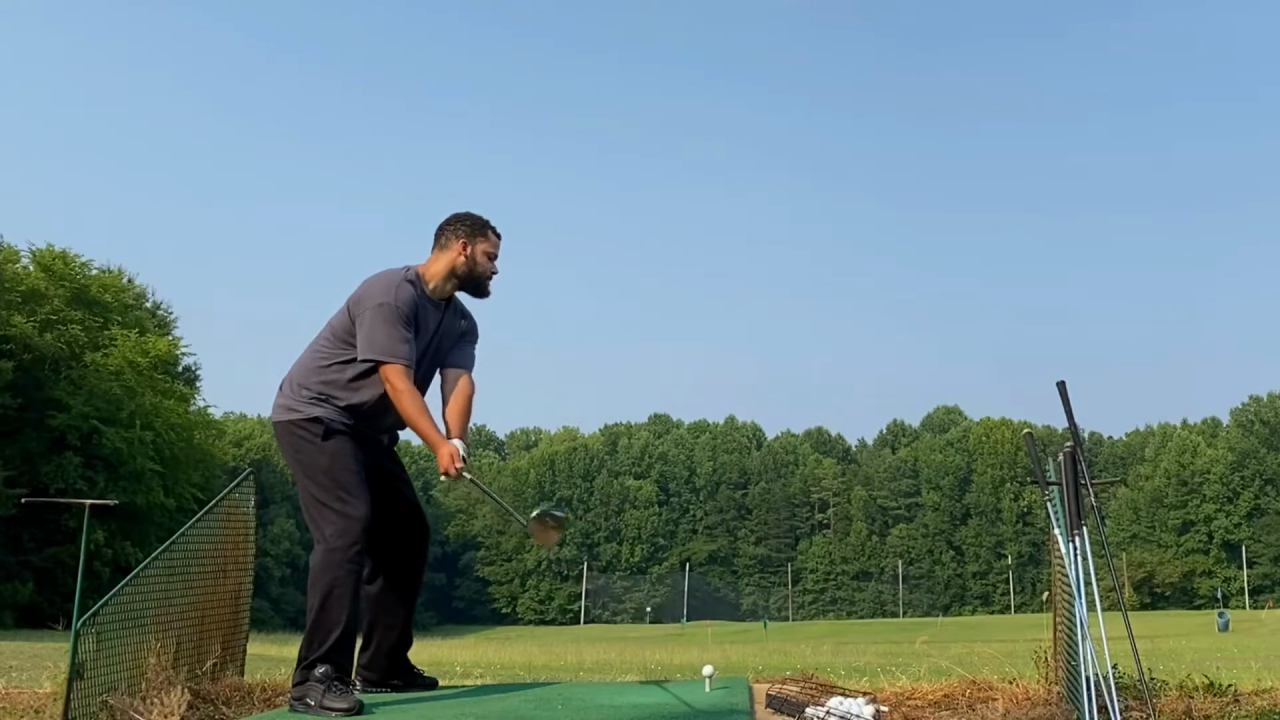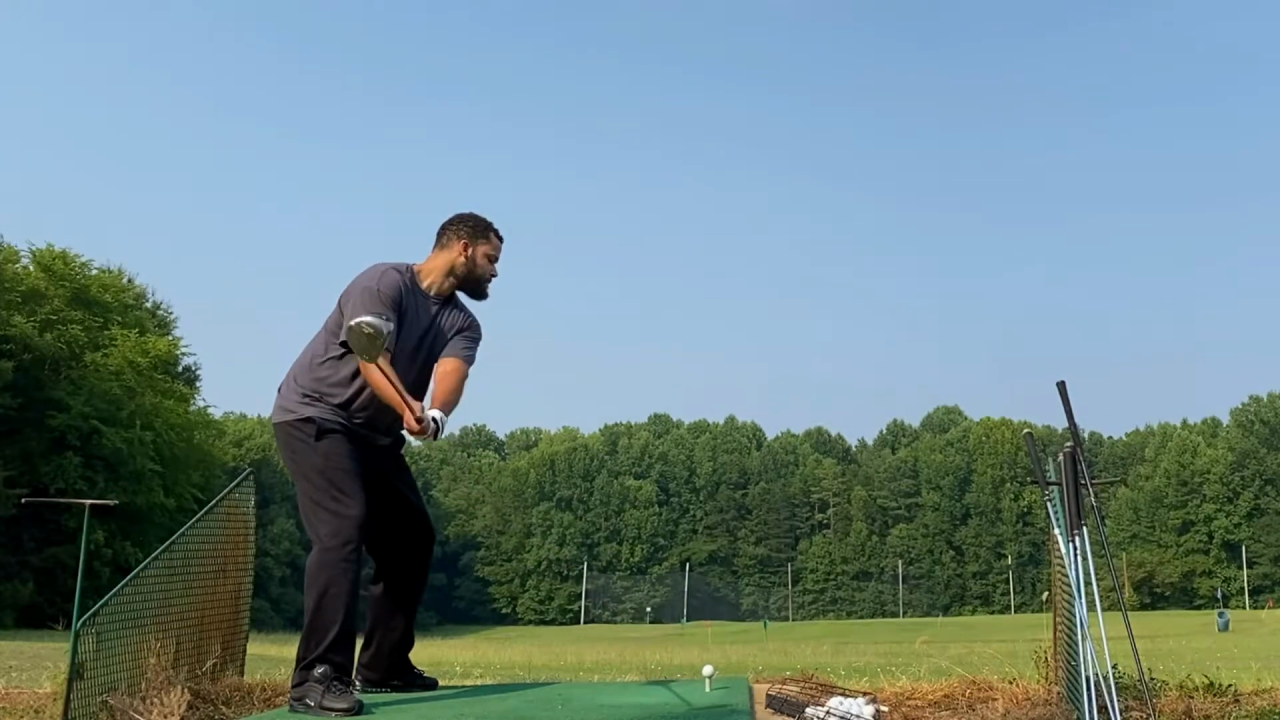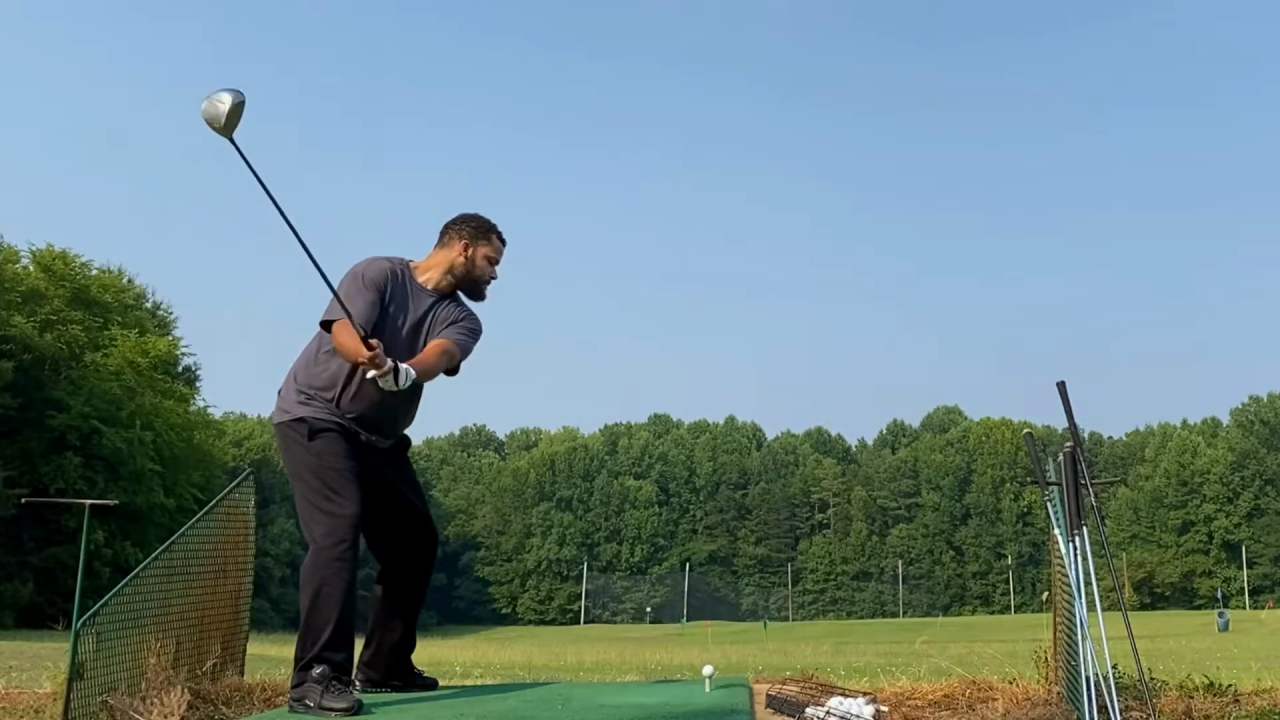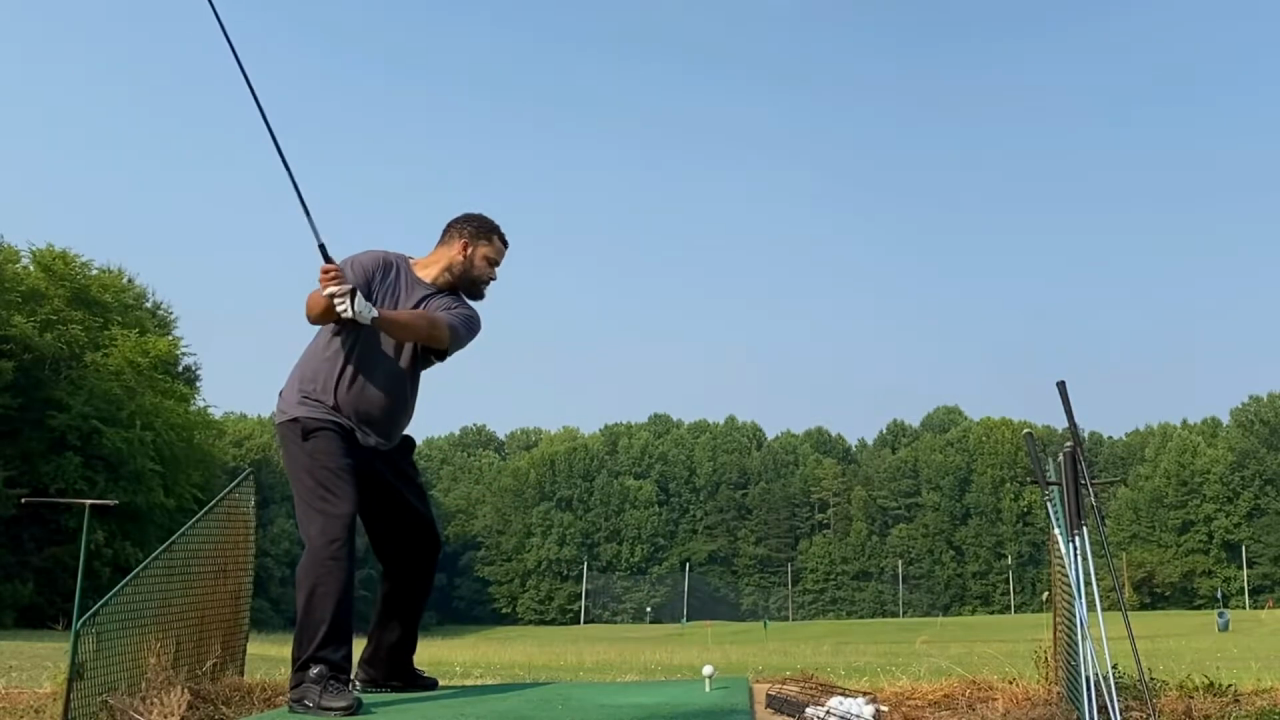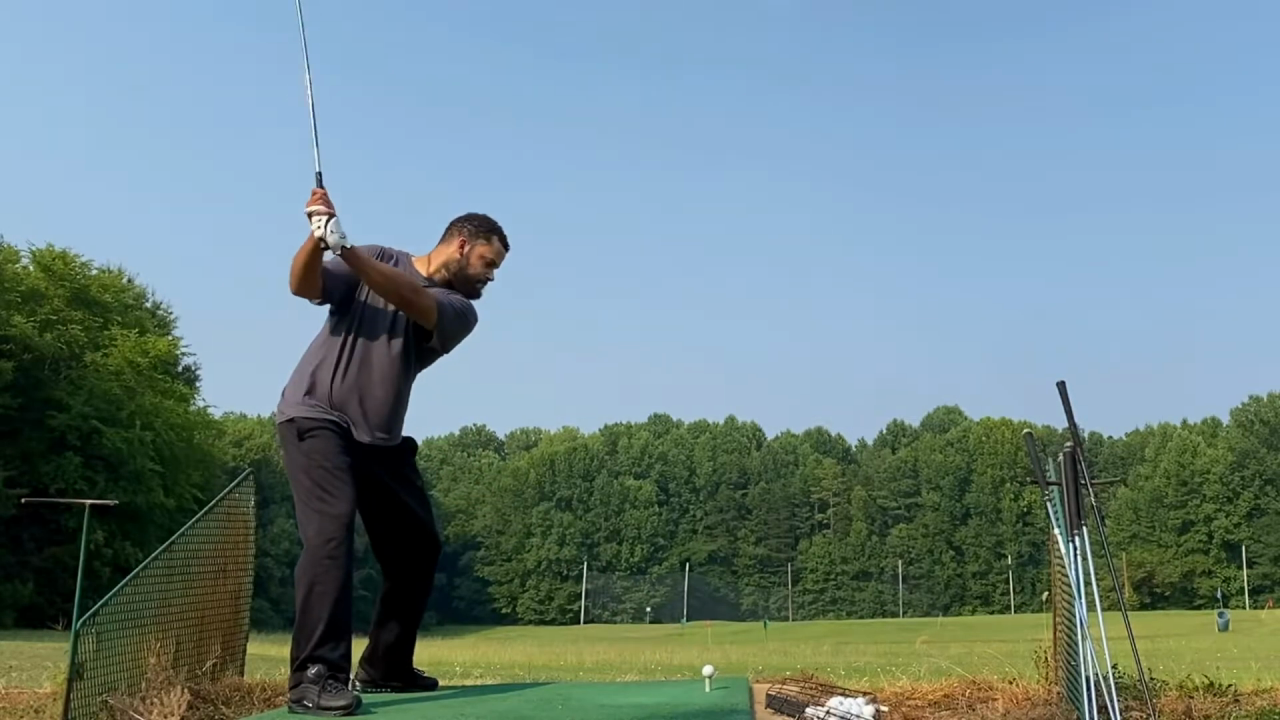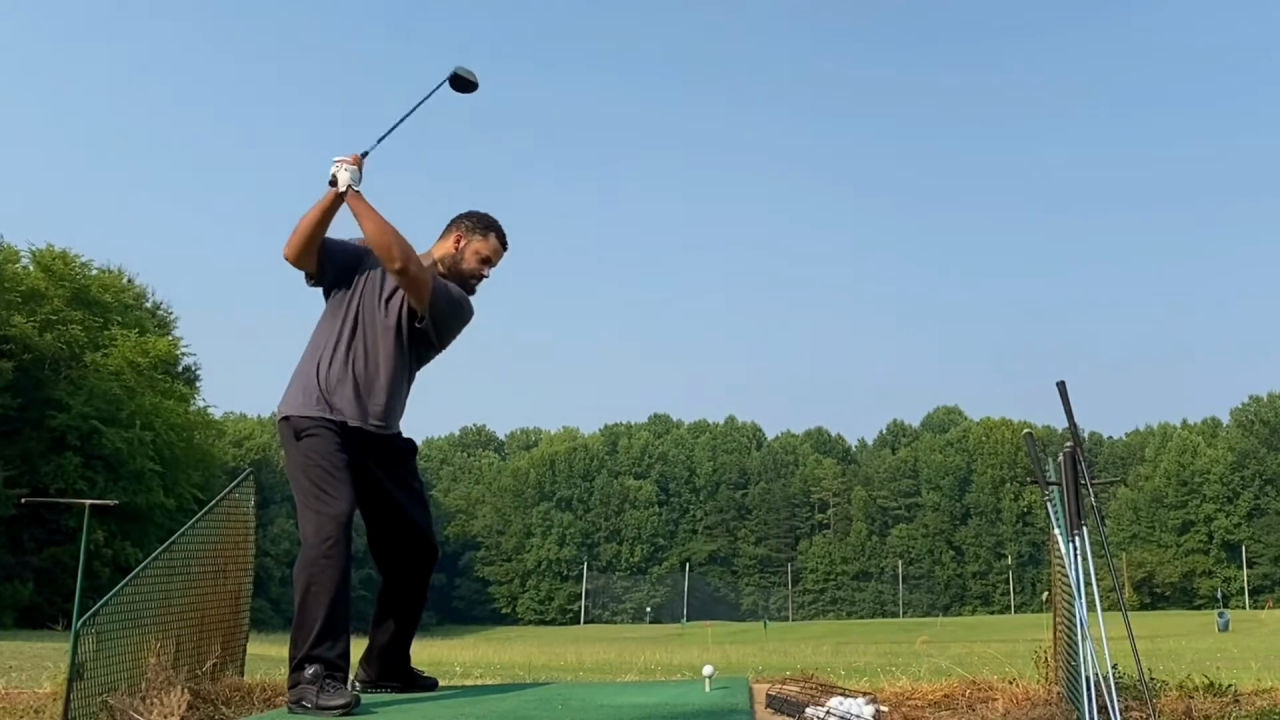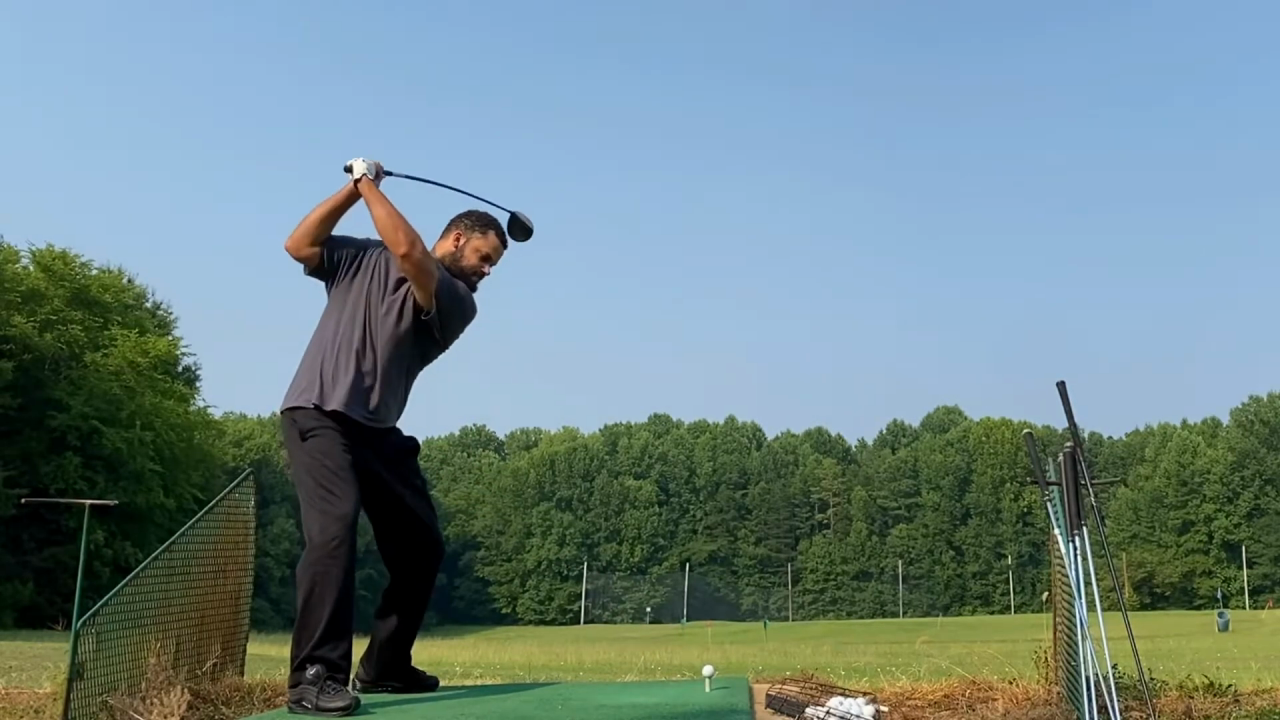
dt=0.4s
person 1, frame 1
left shoulder: (461, 322)
right shoulder: (392, 291)
left elbow: (459, 382)
right elbow: (397, 380)
left wrist: (456, 442)
right wrist: (438, 444)
left hip: (367, 430)
right hip: (314, 417)
left knee: (406, 535)
right knee: (347, 529)
left ankle: (382, 665)
right ankle: (317, 676)
person 1, frame 2
left shoulder: (463, 323)
right shoulder: (384, 282)
left elbow: (452, 372)
right elbow: (370, 359)
left wrist: (435, 416)
right wrist: (406, 407)
left hip: (373, 434)
right hip: (314, 418)
left knee: (411, 538)
right knee: (343, 529)
left ankle: (383, 665)
right ankle: (317, 676)
person 1, frame 3
left shoulder: (462, 320)
right shoulder: (378, 273)
left elbow: (440, 356)
right elbow: (343, 332)
left wrist: (405, 372)
right wrist: (367, 357)
left hip: (379, 436)
right hip: (315, 417)
left knee: (416, 542)
right knee: (338, 529)
left ankle: (383, 665)
right ankle: (316, 677)
person 1, frame 4
left shoulder: (461, 316)
right shoulder: (375, 266)
left elbow: (426, 330)
right elbow: (316, 311)
left wrist: (370, 313)
right wrist: (329, 297)
left hip: (381, 438)
right hip: (315, 419)
left knee: (418, 545)
right knee: (333, 530)
left ankle: (384, 665)
right ankle: (315, 677)
person 1, frame 5
left shoulder: (460, 311)
right shoulder: (374, 257)
left elbow: (409, 298)
right elbow: (304, 286)
left wrist: (344, 248)
right wrist: (317, 239)
left hip: (381, 437)
right hip: (316, 418)
left knee: (418, 546)
right knee: (332, 528)
left ankle: (384, 665)
right ankle: (314, 677)
person 1, frame 6
left shoulder: (456, 307)
right shoulder: (362, 257)
left elbow: (402, 264)
right elbow: (297, 253)
left wrist: (353, 193)
right wrist: (333, 194)
left hip: (380, 434)
right hip: (315, 418)
left knee: (414, 549)
right knee: (330, 529)
left ankle: (383, 666)
person 1, frame 7
left shoulder: (458, 306)
right shoulder: (363, 258)
left elbow: (408, 252)
right elbow: (298, 244)
left wrist: (370, 185)
right wrist: (354, 186)
left hip: (379, 431)
right hip: (318, 415)
left knee: (421, 545)
right knee: (334, 527)
left ankle: (384, 665)
